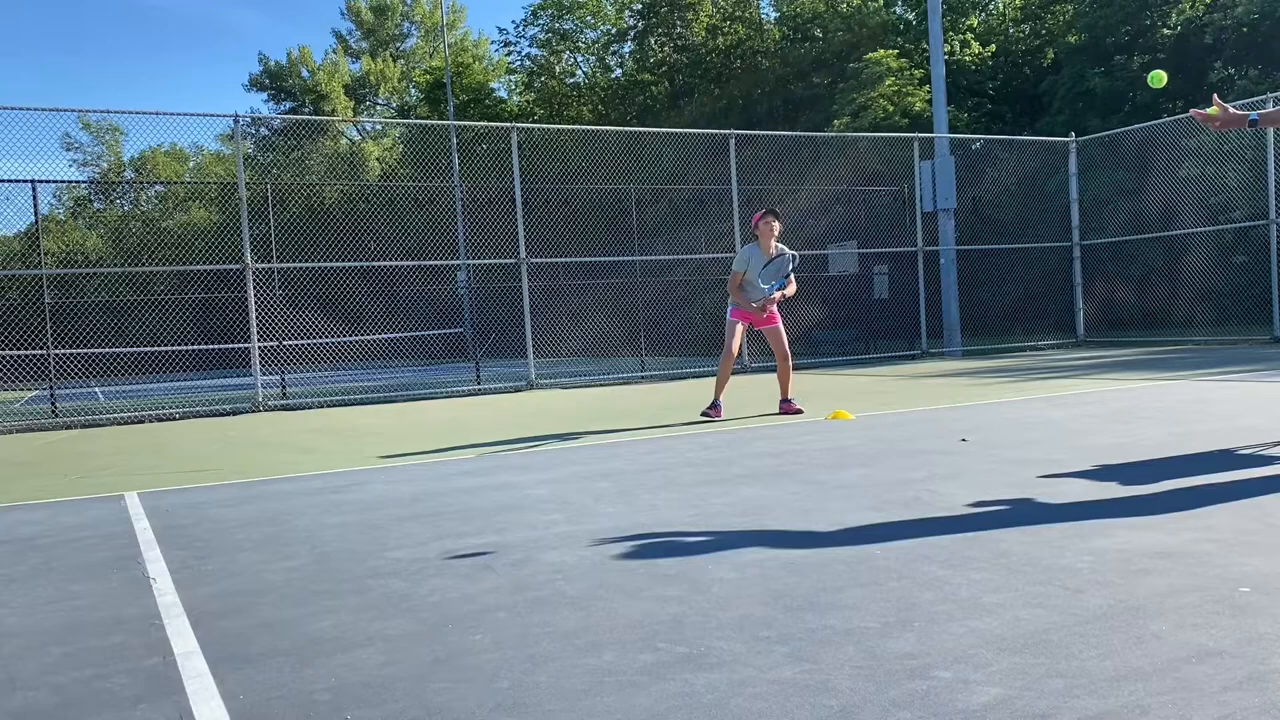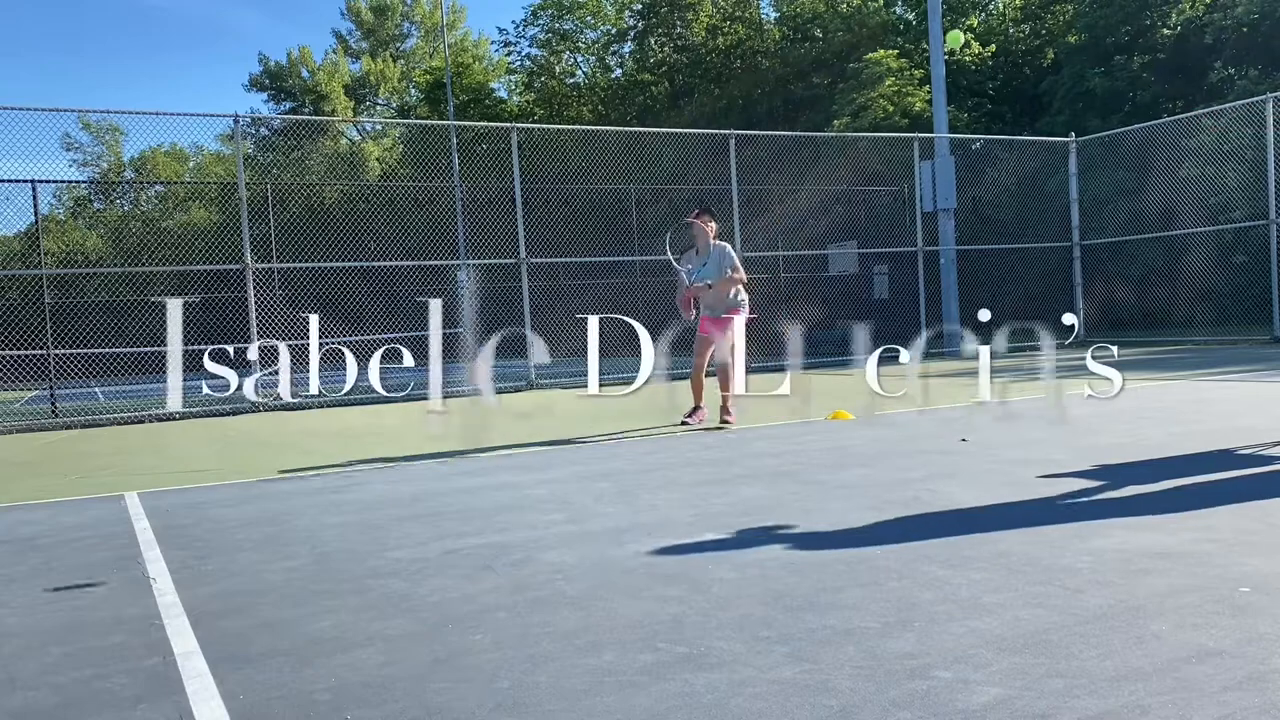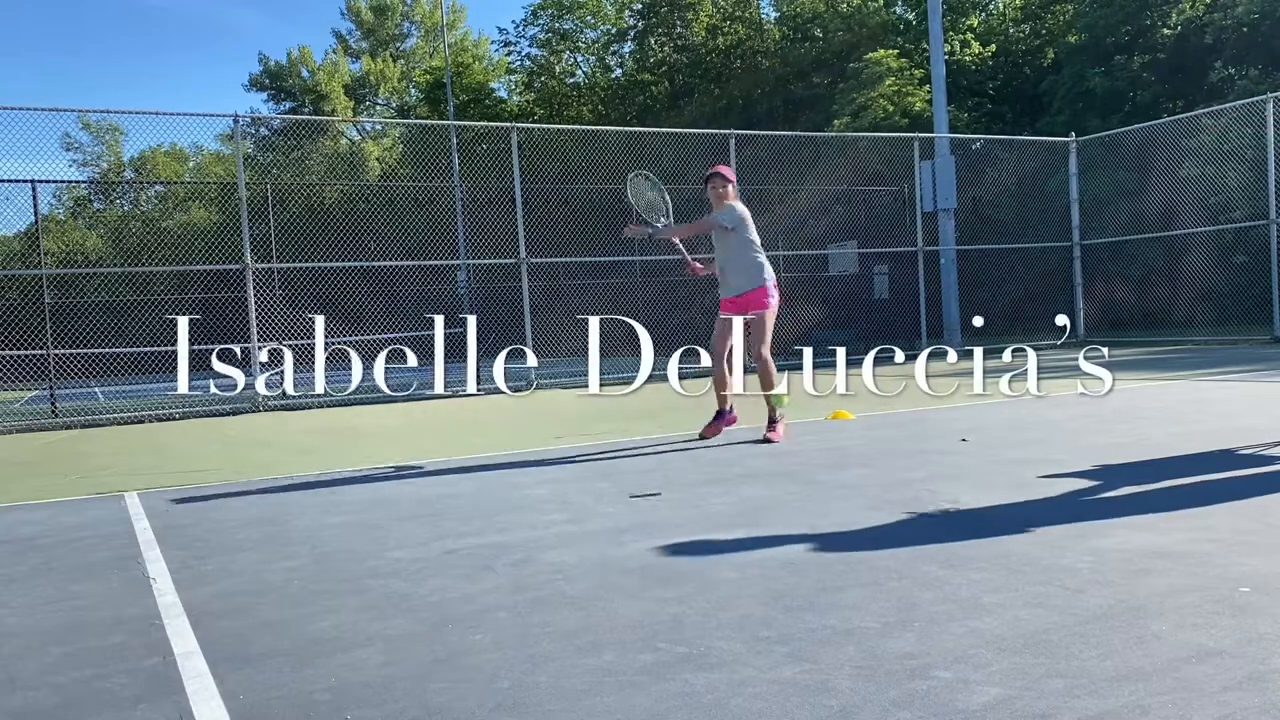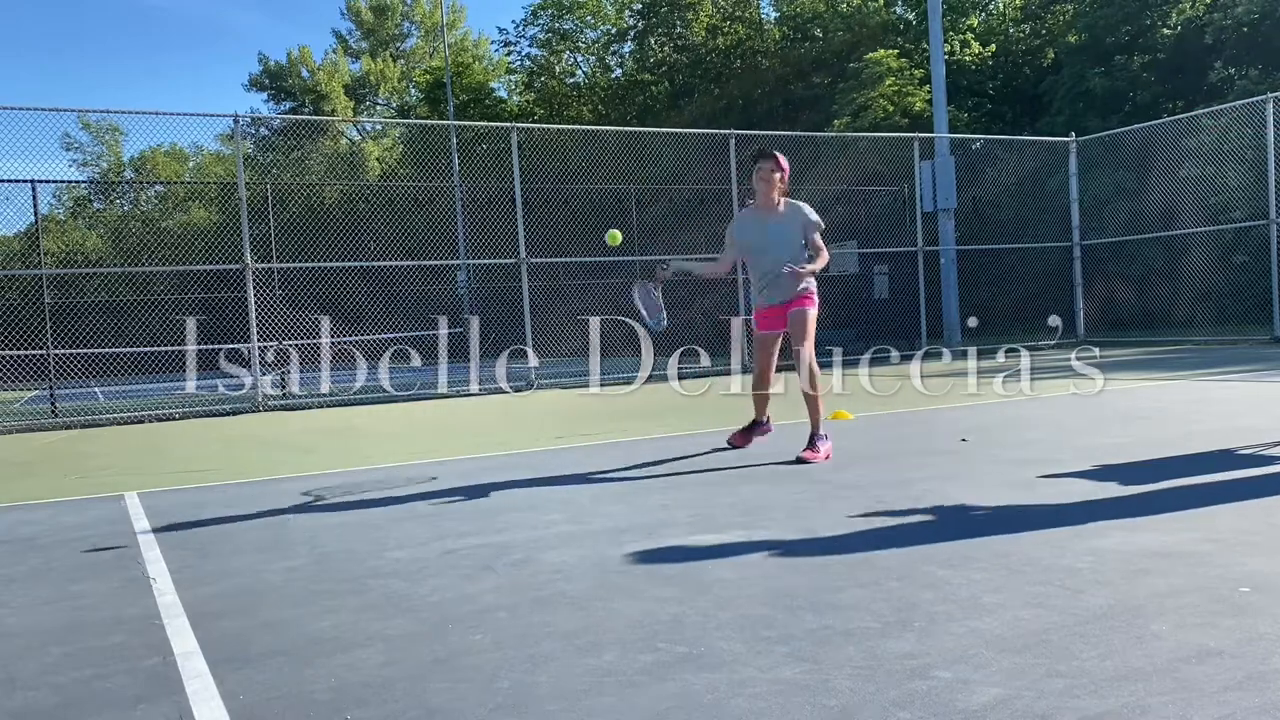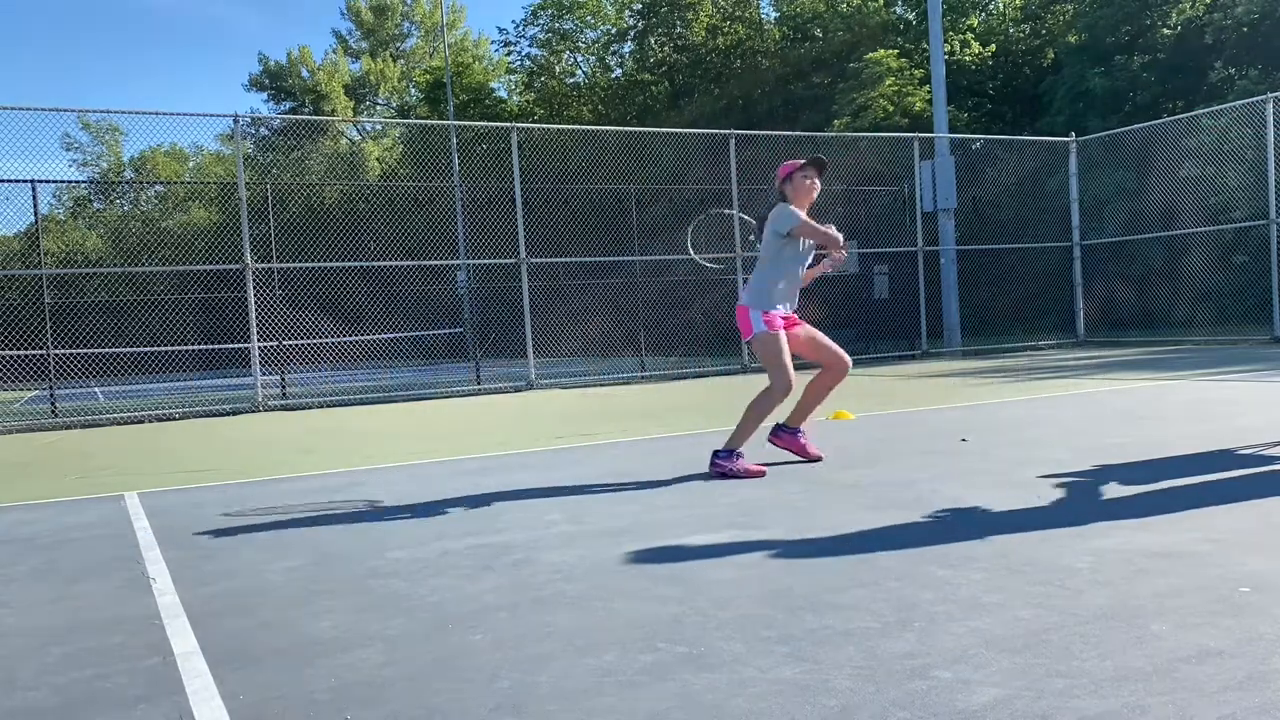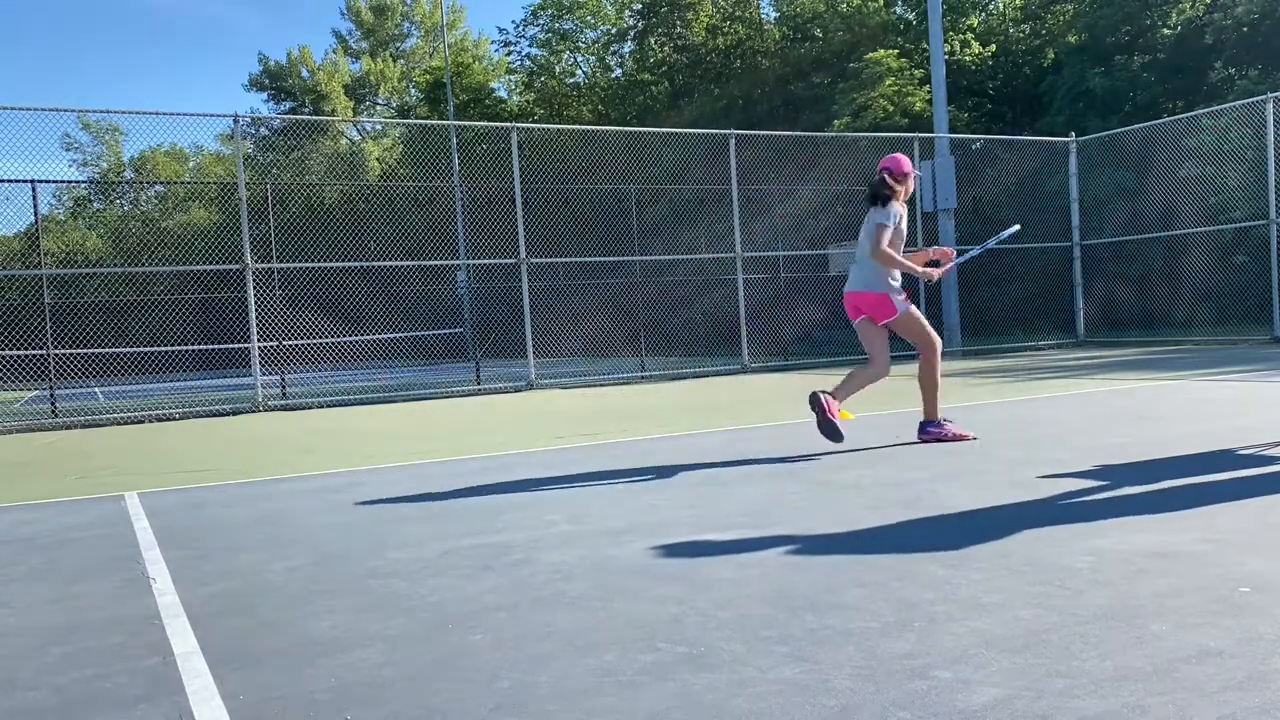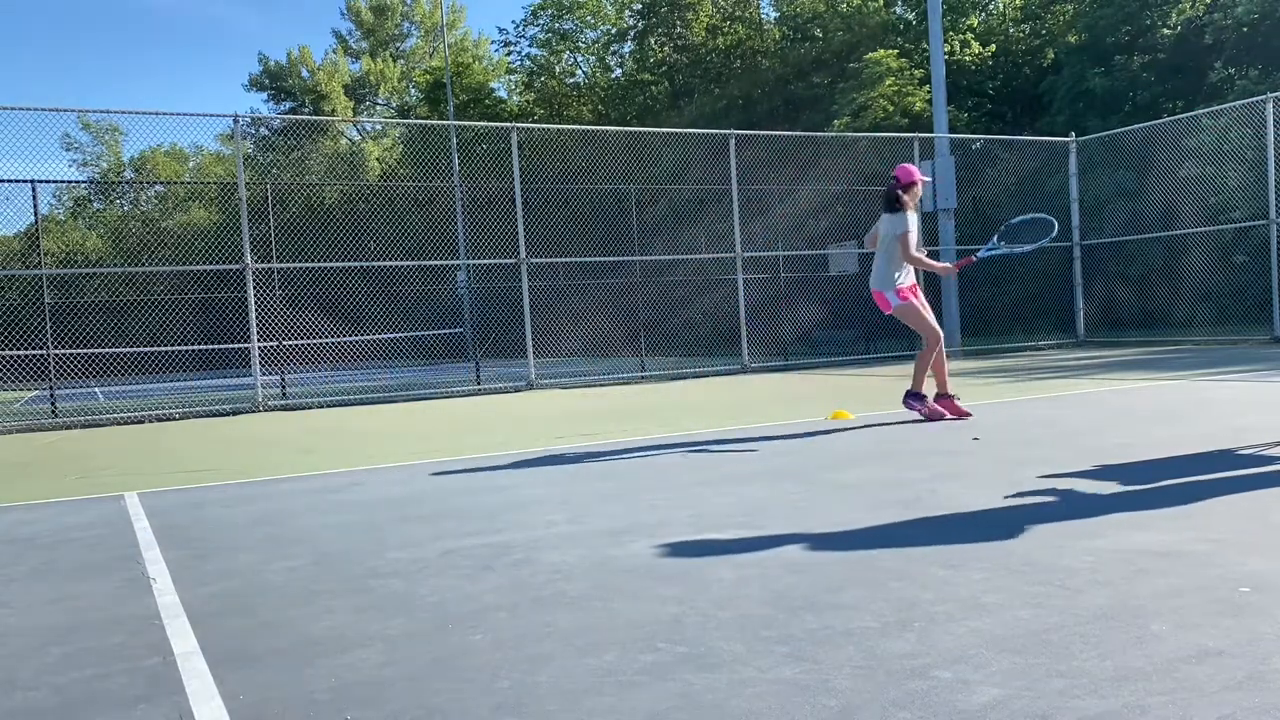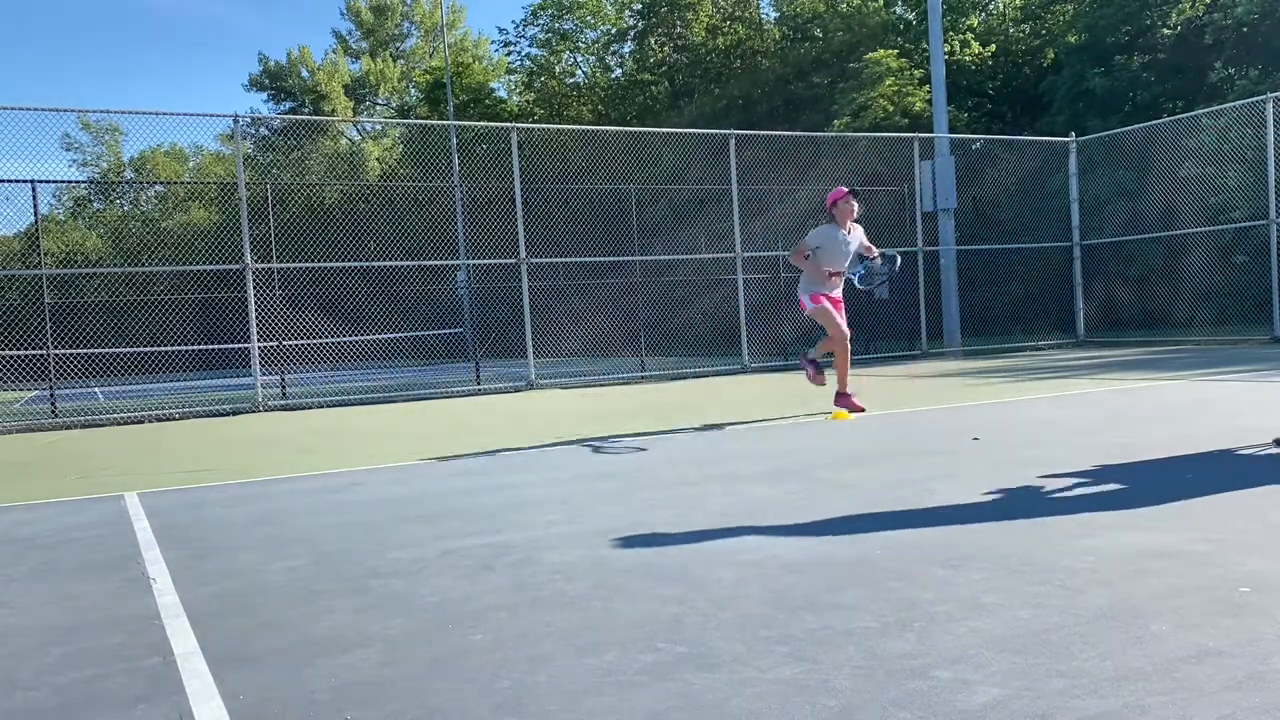
dt=0.5s
person 1, frame 1
left shoulder: (783, 253)
right shoulder: (747, 252)
left elbow: (792, 286)
right elbow: (732, 287)
left wrist: (780, 294)
right wrist: (752, 306)
left hip: (768, 309)
right hip: (741, 307)
left knee: (784, 354)
right knee: (730, 351)
left ankle: (786, 400)
right ankle: (716, 402)
person 1, frame 2
left shoulder: (723, 249)
right shoulder: (687, 258)
left elbow: (740, 277)
right elbow: (683, 293)
left wrist: (707, 287)
right wrist: (686, 308)
left hip: (734, 309)
right hip: (708, 315)
left knee: (723, 351)
right knee: (698, 366)
left ankle: (726, 407)
right ankle: (698, 407)
person 1, frame 3
left shoulder: (733, 209)
right shoulder: (719, 219)
left elbow: (692, 229)
left wrist: (650, 230)
right wrist: (705, 268)
left hip: (760, 289)
right hip: (732, 295)
left knee: (760, 352)
right knee: (718, 352)
left ankle: (775, 419)
right ankle: (724, 412)
person 1, frame 4
left shoulder: (800, 211)
right shoulder: (742, 220)
left elbow: (822, 254)
right elbow: (722, 267)
left wrist: (810, 269)
right wrist: (682, 266)
left hip: (800, 295)
right hip: (765, 303)
left knee: (804, 355)
right knee: (762, 373)
left ankle: (818, 437)
right ankle: (760, 421)
person 1, frame 5
left shoulder: (803, 222)
right shoulder: (783, 214)
right elbow: (833, 240)
left wrist: (821, 265)
right wrist: (833, 246)
left hip: (782, 311)
right hip: (760, 309)
left knee: (840, 364)
right knee: (782, 383)
left ankle: (789, 430)
right ankle: (727, 455)
person 1, frame 6
left shoulder: (879, 209)
right shoulder: (891, 208)
right elbow: (878, 252)
left wrist: (929, 255)
right wrist: (918, 270)
left hip: (856, 295)
right hip: (880, 292)
left knee: (879, 364)
right knee: (932, 346)
left ankle: (829, 400)
right ankle: (931, 424)
person 1, frame 7
left shoulder: (892, 213)
right shoulder: (906, 216)
left elbow: (868, 242)
right elbow: (909, 256)
right wrist: (939, 267)
left hip: (906, 284)
right hip: (890, 288)
left knee: (936, 336)
right knee: (933, 335)
left ankle: (945, 397)
right ankle: (915, 395)
person 1, frame 8
left shoulder: (857, 231)
right shoulder: (823, 232)
left elbow: (868, 249)
right elbow: (795, 255)
left wrist: (874, 255)
right wrist: (817, 271)
left hip: (834, 293)
right hip: (812, 292)
left knee: (843, 344)
right knee: (842, 334)
left ankle: (842, 394)
right ankle: (811, 357)
